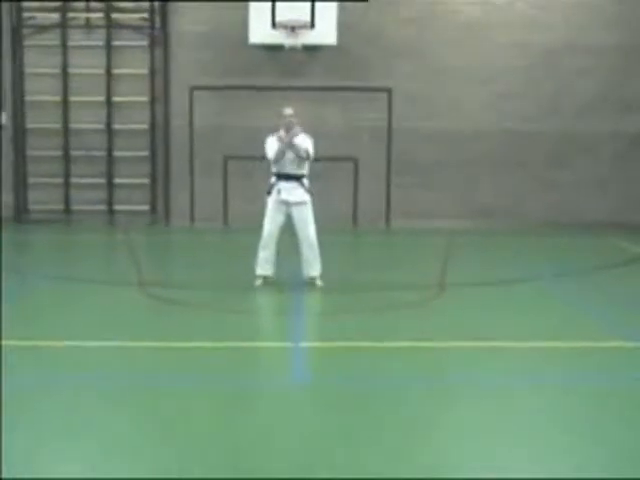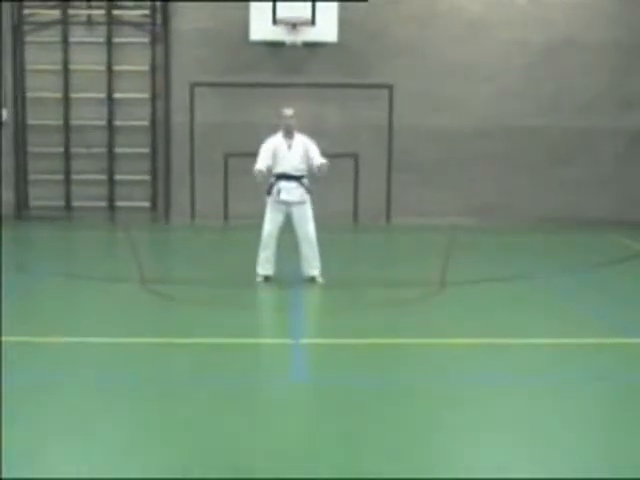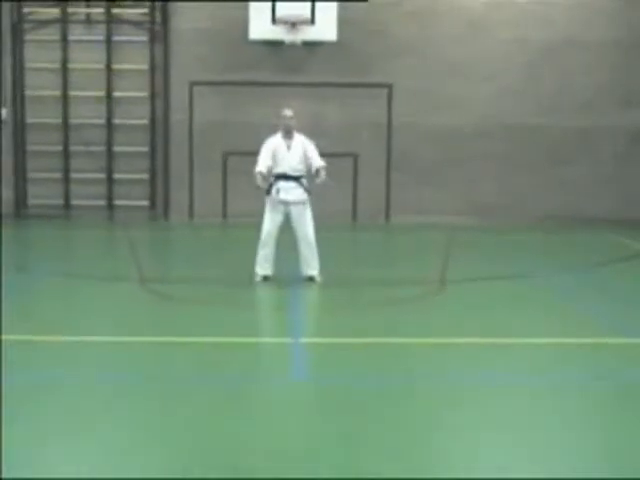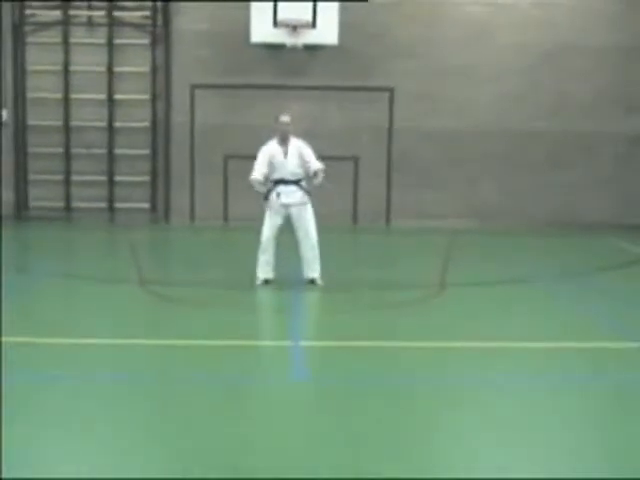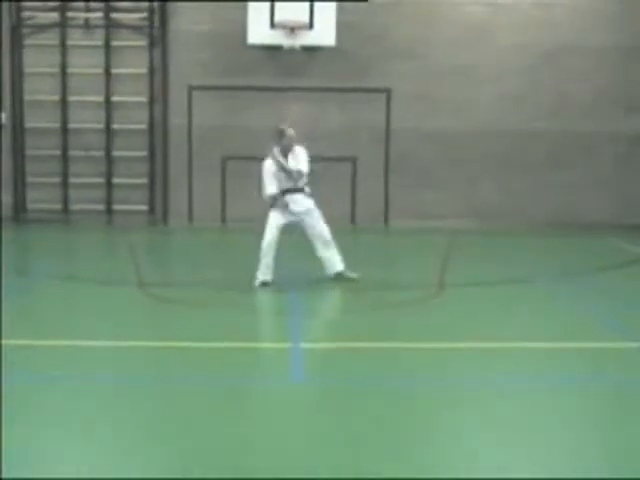
dt=0.3s
person 1, frame 1
left shoulder: (304, 138)
right shoulder: (273, 139)
left elbow: (304, 155)
right elbow: (275, 158)
left wrist: (288, 140)
right wrist: (288, 140)
left hip: (299, 190)
right hip: (278, 189)
left knee: (308, 234)
right knee: (269, 233)
left ankle: (313, 274)
right ankle: (264, 273)
person 1, frame 2
left shoulder: (305, 142)
right shoulder: (271, 142)
left elbow: (318, 161)
right elbow: (260, 164)
left wrist: (322, 167)
right wrist: (260, 172)
left hip: (299, 190)
right hip: (278, 190)
left knee: (307, 233)
right knee: (269, 232)
left ankle: (312, 272)
right ankle: (264, 272)
person 1, frame 3
left shoulder: (305, 142)
right shoulder: (271, 142)
left elbow: (316, 162)
right elbow: (262, 165)
left wrist: (320, 173)
right wrist: (260, 178)
left hip: (298, 191)
right hip: (277, 191)
left knee: (306, 233)
right knee: (268, 232)
left ankle: (311, 272)
right ankle: (263, 271)
person 1, frame 4
left shoulder: (301, 145)
right shoulder: (268, 149)
left elbow: (314, 165)
right elbow: (258, 173)
left wrist: (318, 175)
right wrist: (258, 185)
left hip: (298, 193)
right hip: (277, 195)
left knee: (308, 234)
right knee: (268, 236)
left ankle: (313, 275)
right ankle: (264, 275)
person 1, frame 5
left shoulder: (299, 152)
right shoulder: (269, 163)
left elbow: (299, 175)
right elbow: (270, 191)
left wrist: (279, 161)
right wrist: (278, 202)
left hip: (303, 201)
right hip: (283, 202)
left knee: (322, 234)
right knee: (269, 240)
left ankle: (337, 270)
right ankle: (263, 277)
